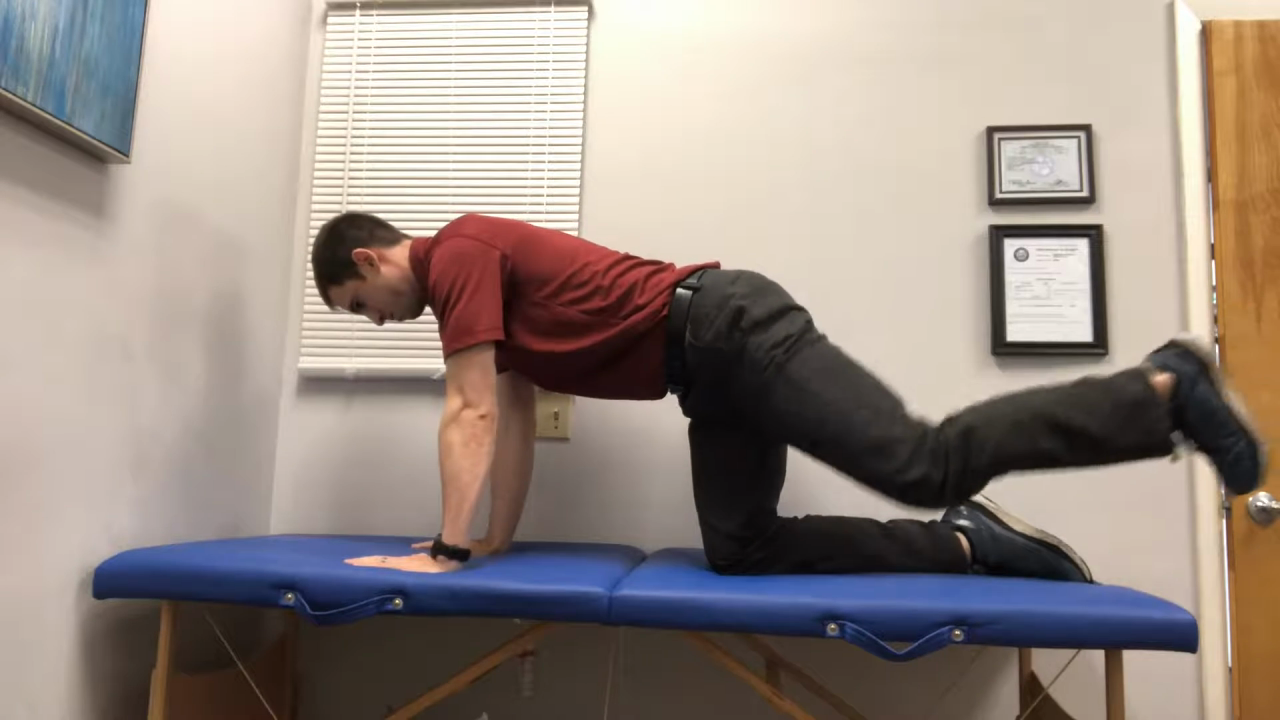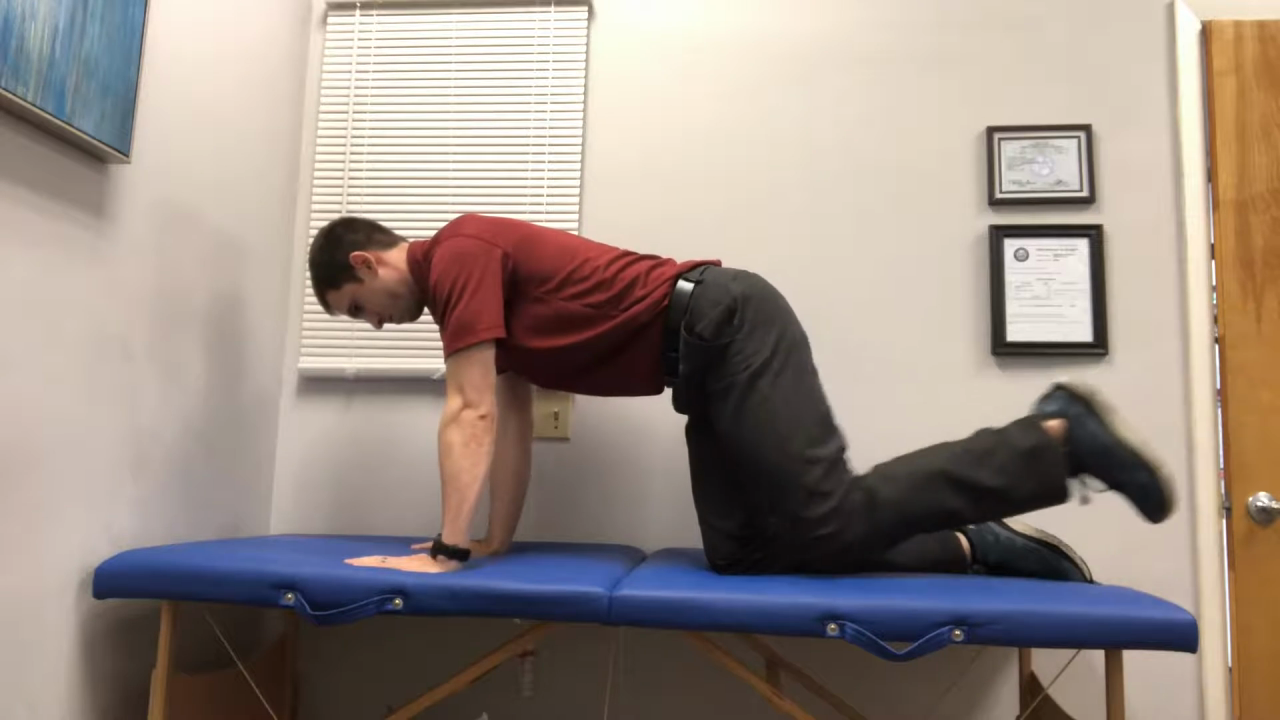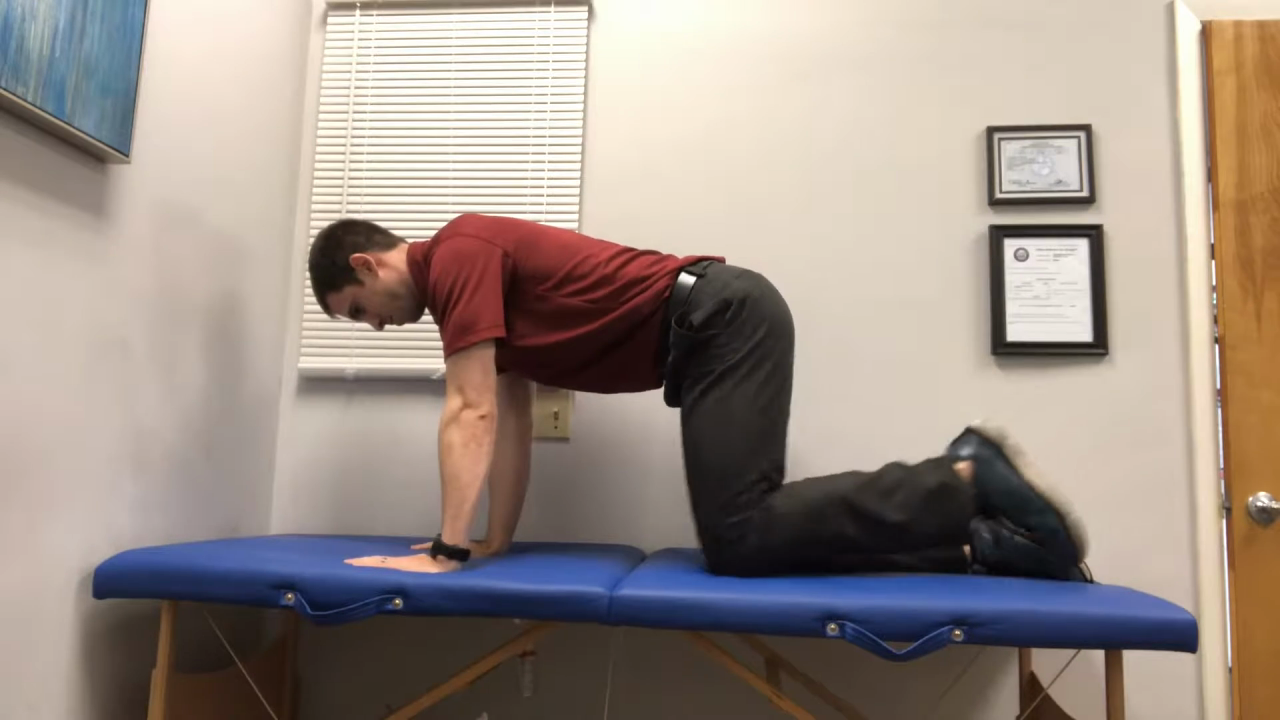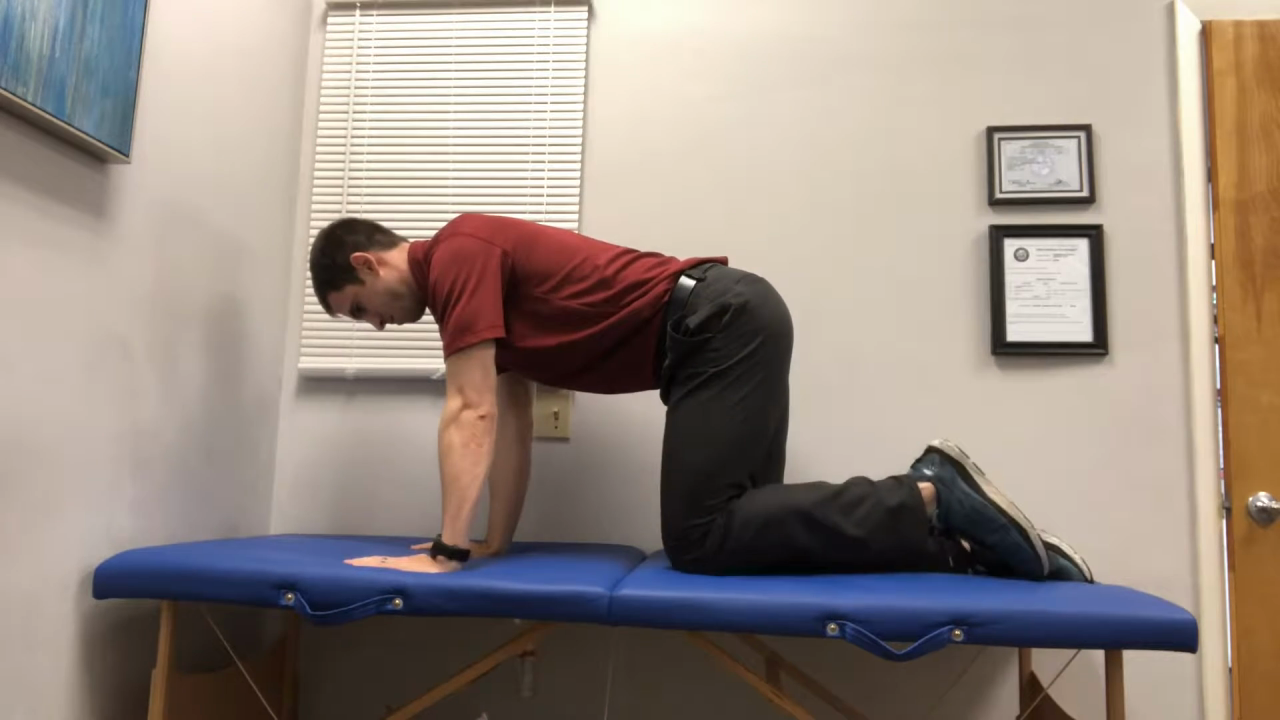
dt=0.3s
person 1, frame 1
left shoulder: (457, 252)
right shoulder: (475, 283)
left elbow: (469, 415)
right elbow: (515, 419)
left wrist: (447, 549)
right wrist: (498, 539)
left hip: (725, 328)
right hip: (716, 366)
left knee: (924, 461)
right knee: (743, 551)
left ankle: (1165, 388)
right ankle: (965, 542)
person 1, frame 2
left shoulder: (456, 254)
right shoulder: (474, 284)
left elbow: (471, 415)
right elbow: (513, 419)
left wrist: (447, 550)
right wrist: (497, 541)
left hip: (722, 322)
right hip: (707, 356)
left knee: (831, 518)
right knee: (745, 552)
left ankle: (1050, 438)
right ankle: (972, 542)
person 1, frame 3
left shoulder: (456, 253)
right shoulder: (471, 281)
left elbow: (470, 414)
right elbow: (511, 419)
left wrist: (446, 551)
right wrist: (494, 542)
left hip: (721, 317)
right hip: (704, 338)
left knee: (743, 535)
right knee: (743, 543)
left ankle: (963, 478)
right ankle: (967, 539)
person 1, frame 4
left shoulder: (457, 253)
right shoulder: (478, 279)
left elbow: (470, 413)
right elbow: (511, 417)
left wrist: (447, 548)
right wrist: (494, 542)
left hip: (721, 322)
right hip: (714, 332)
left knee: (703, 539)
right knee: (738, 533)
left ankle: (928, 498)
right ankle: (961, 537)
